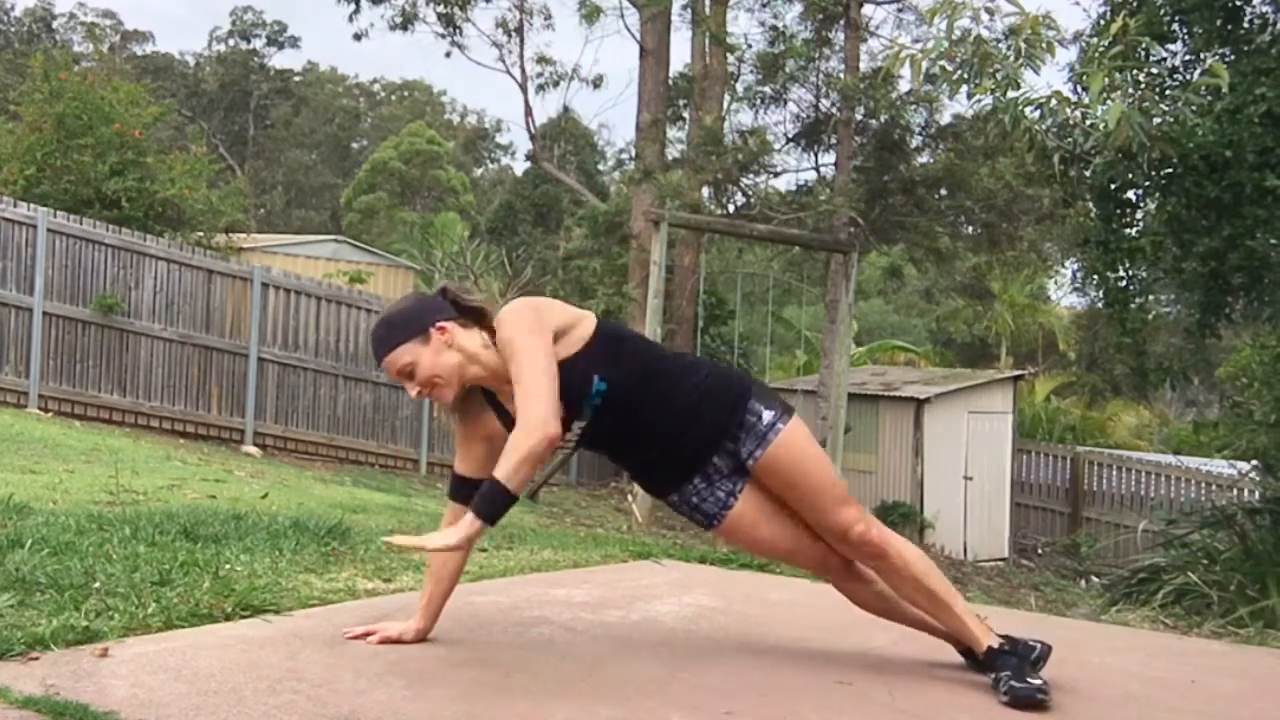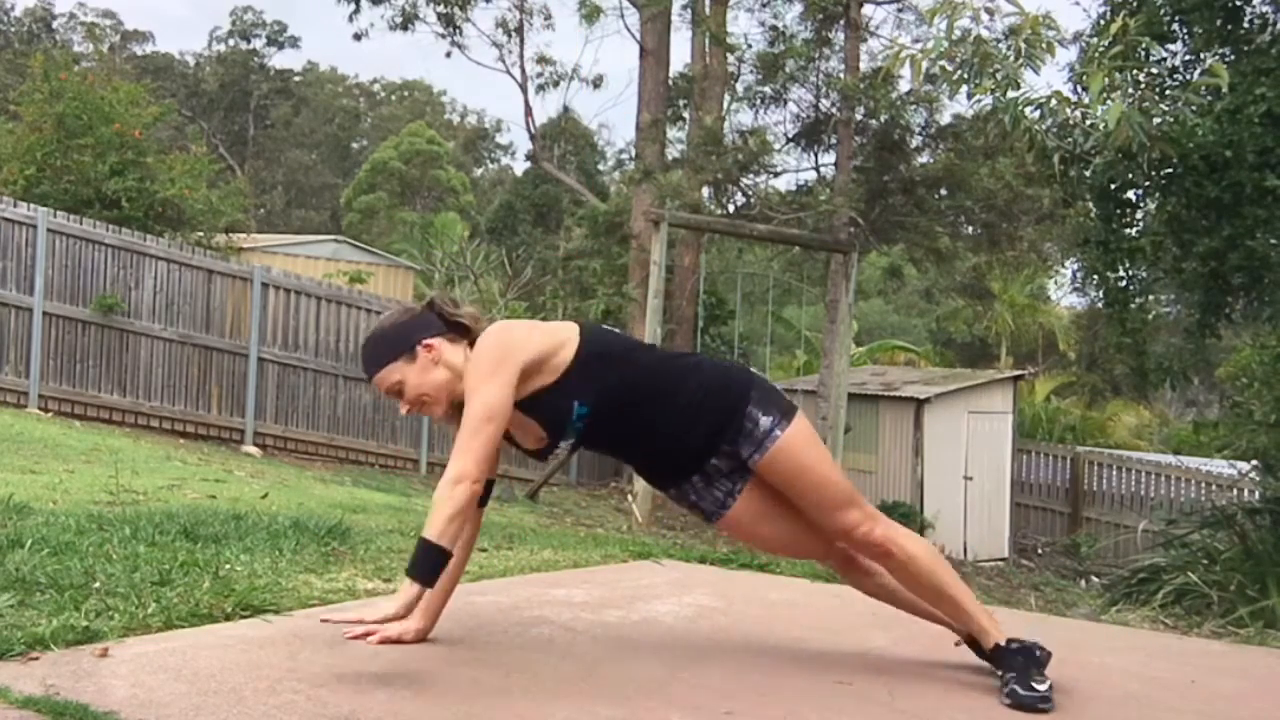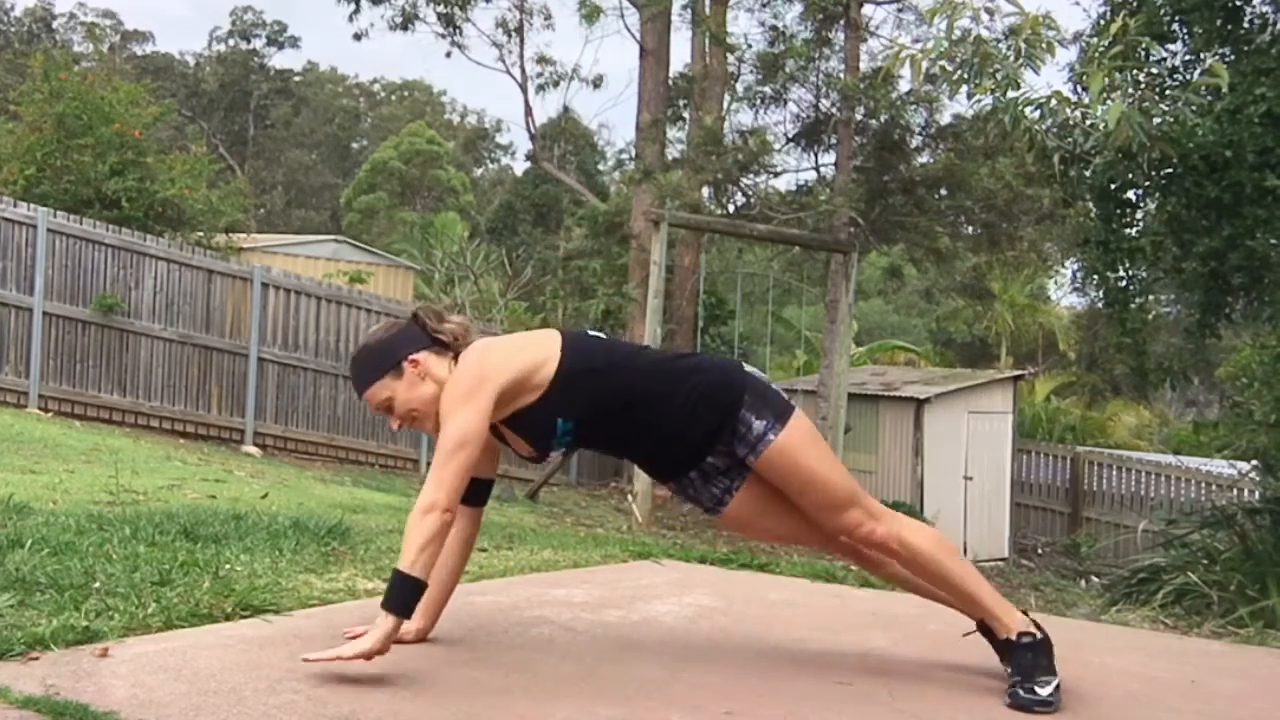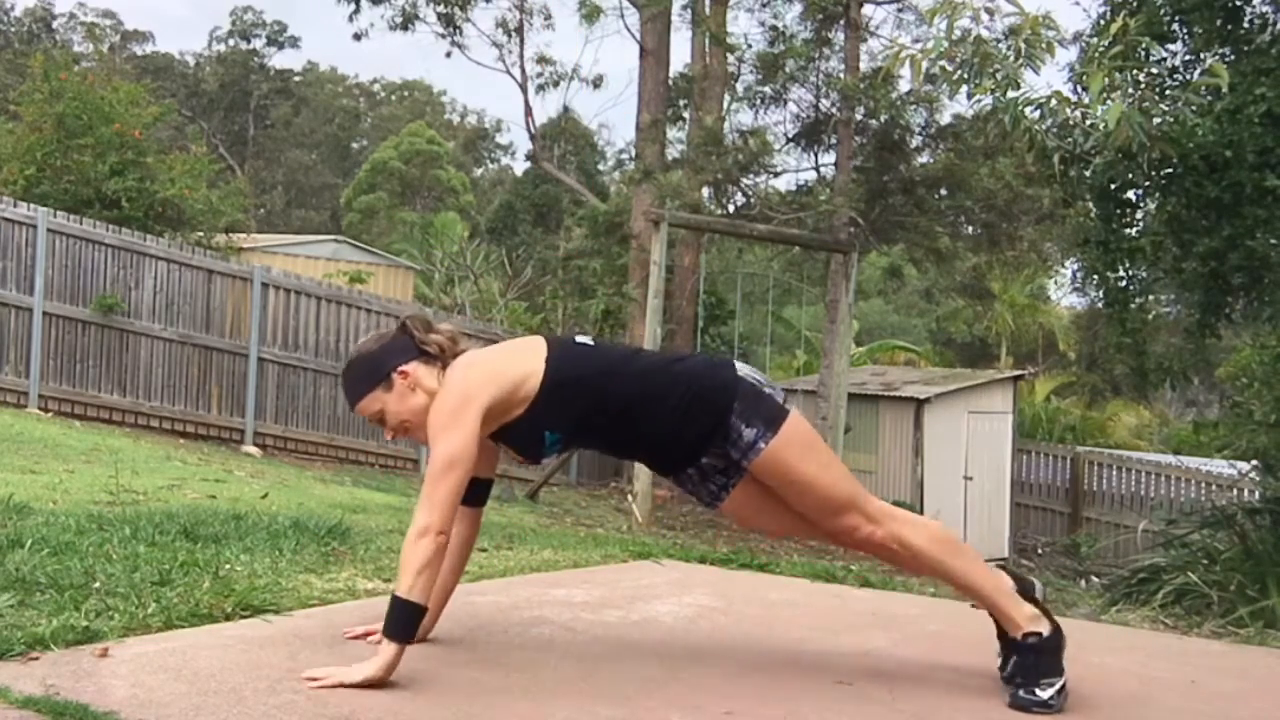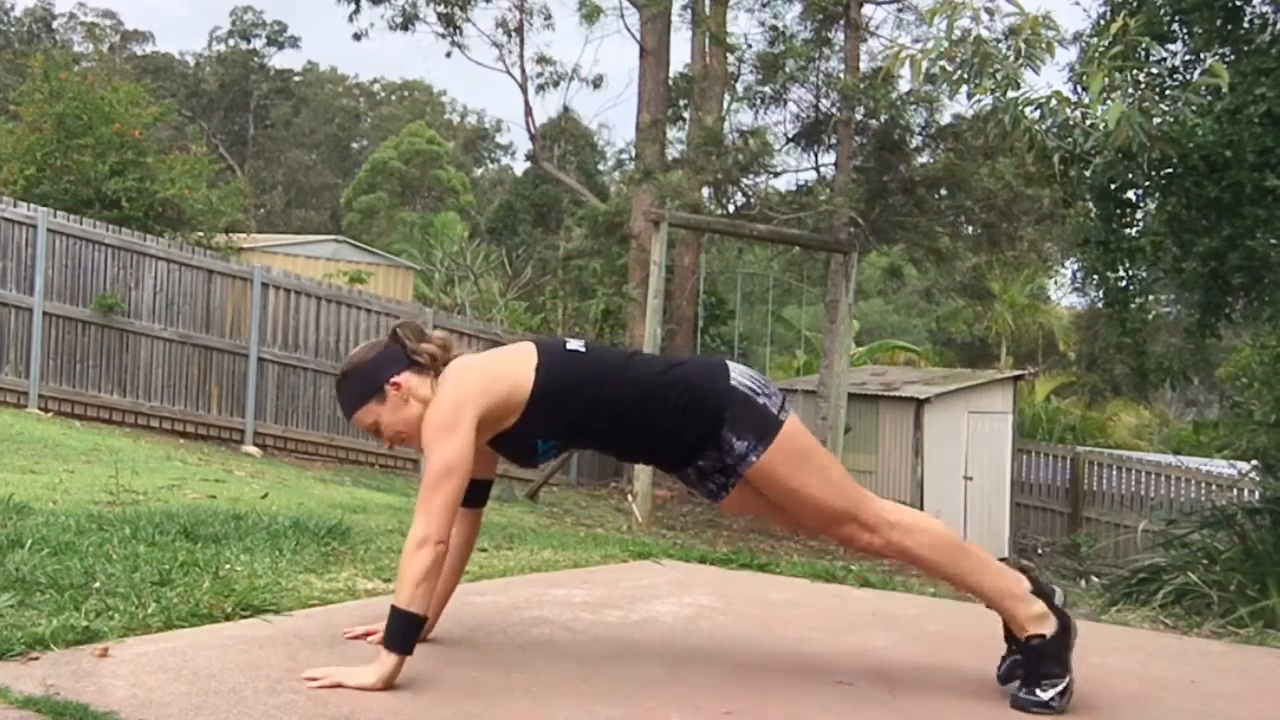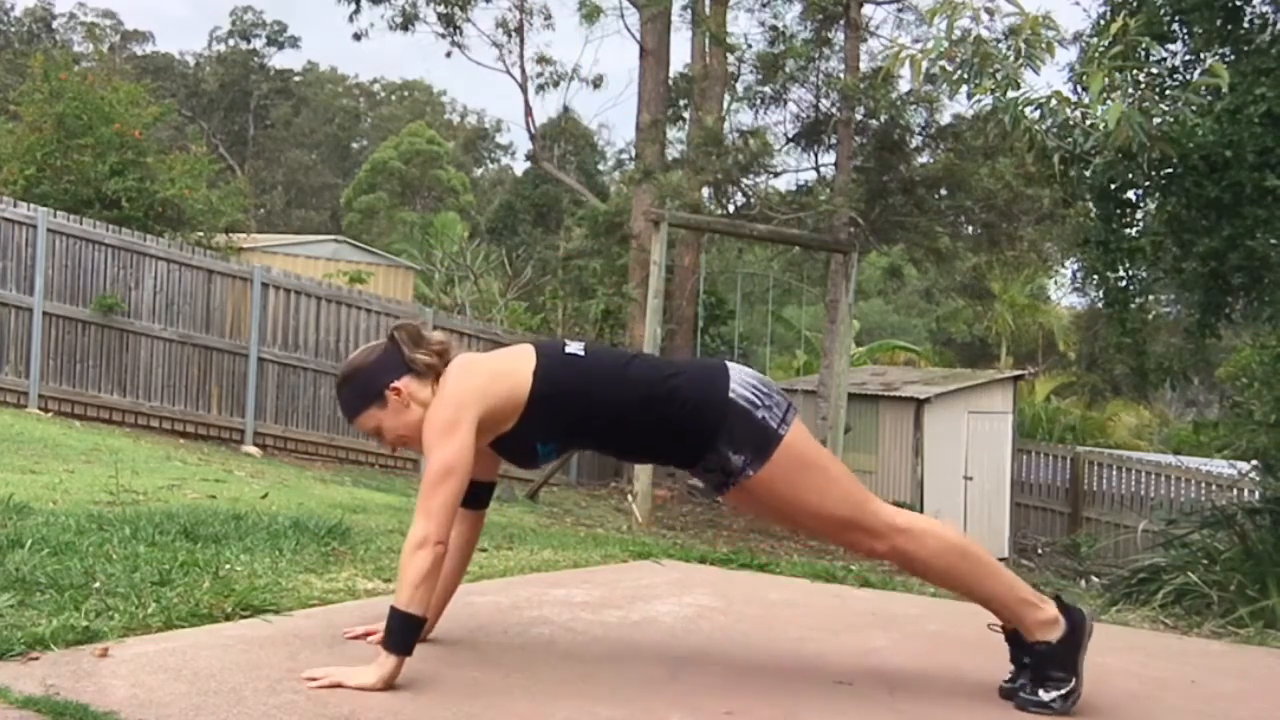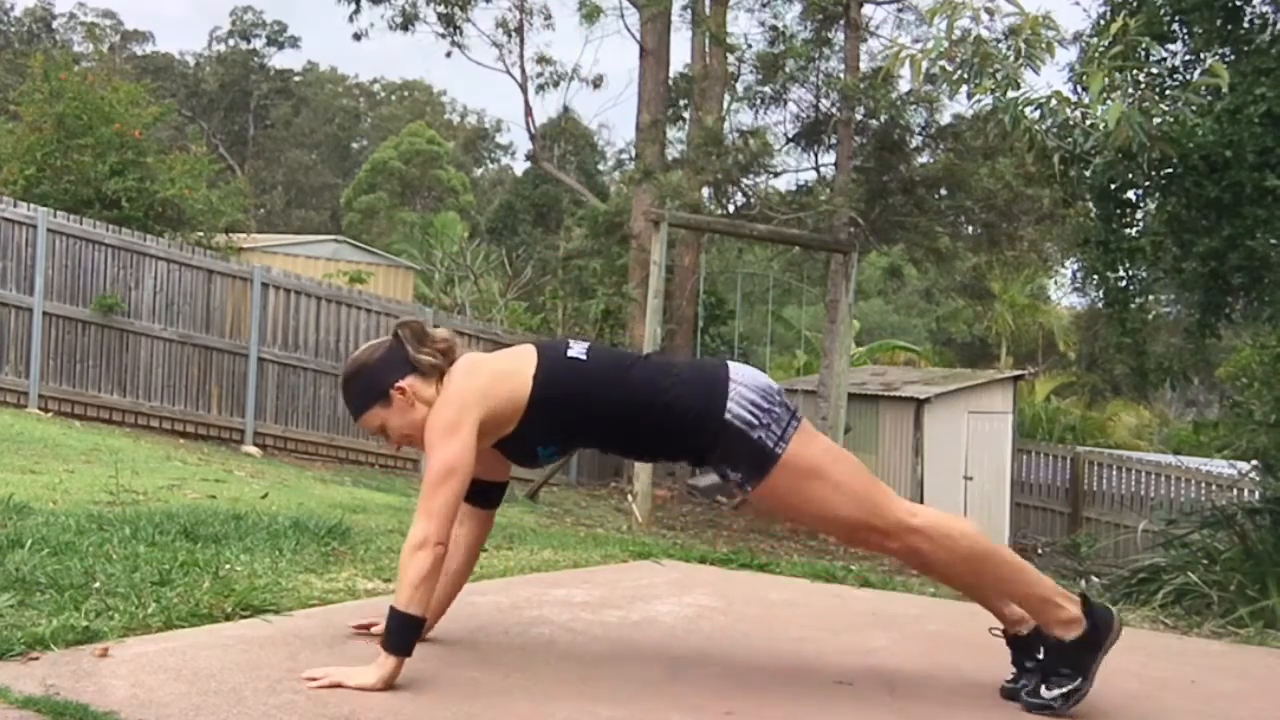
dt=0.1s
person 1, frame 1
left shoulder: (520, 320)
right shoulder: (480, 414)
left elbow: (544, 424)
right elbow: (474, 489)
left wrist: (465, 519)
right wrist: (422, 618)
left hip: (732, 409)
right hip: (683, 474)
left knee: (854, 530)
right knee: (832, 563)
left ankle: (996, 641)
right ankle: (977, 644)
person 1, frame 2
left shoulder: (500, 345)
right shoulder: (477, 413)
left elbow: (462, 489)
right elbow: (469, 500)
left wrist: (410, 590)
right wrist: (423, 620)
left hip: (731, 408)
right hip: (687, 470)
left knee: (860, 528)
right knee: (837, 555)
left ankle: (1001, 641)
right ankle: (983, 640)
person 1, frame 3
left shoulder: (478, 373)
right shoulder: (478, 414)
left elbow: (435, 510)
right elbow: (463, 514)
left wrist: (389, 626)
right wrist: (420, 617)
left hip: (727, 399)
right hip: (690, 460)
left knee: (862, 519)
right knee: (841, 540)
left ankle: (1017, 630)
right ankle: (990, 612)
person 1, frame 4
left shoulder: (463, 384)
right shoulder: (472, 417)
left elbow: (429, 531)
right elbow: (460, 521)
left wrist: (388, 653)
right wrist: (420, 624)
left hip: (722, 402)
right hip: (691, 456)
left knee: (864, 520)
right knee: (843, 533)
left ankle: (1026, 625)
right ankle: (1003, 592)
person 1, frame 5
left shoulder: (456, 395)
right shoulder: (473, 413)
left elbow: (428, 537)
right elbow: (461, 524)
right wrist: (419, 621)
left hip: (717, 403)
right hip: (696, 444)
left knee: (863, 519)
right knee: (851, 529)
left ankle: (1036, 617)
right ankle: (1012, 596)
person 1, frame 6
left shoulder: (457, 396)
right shoulder: (475, 413)
left elbow: (427, 539)
right elbow: (463, 526)
right wrist: (420, 620)
left hip: (720, 408)
right hip: (703, 435)
left knee: (872, 526)
right knee: (861, 535)
left ankle: (1047, 622)
right ankle: (1022, 615)
person 1, frame 7
left shoulder: (458, 399)
right shoulder: (484, 402)
left elbow: (429, 539)
right elbow: (473, 517)
right wrist: (426, 612)
left hip: (721, 407)
right hip: (708, 403)
left knee: (887, 521)
right knee: (877, 528)
left ankle: (1074, 623)
right ankle: (1025, 628)
